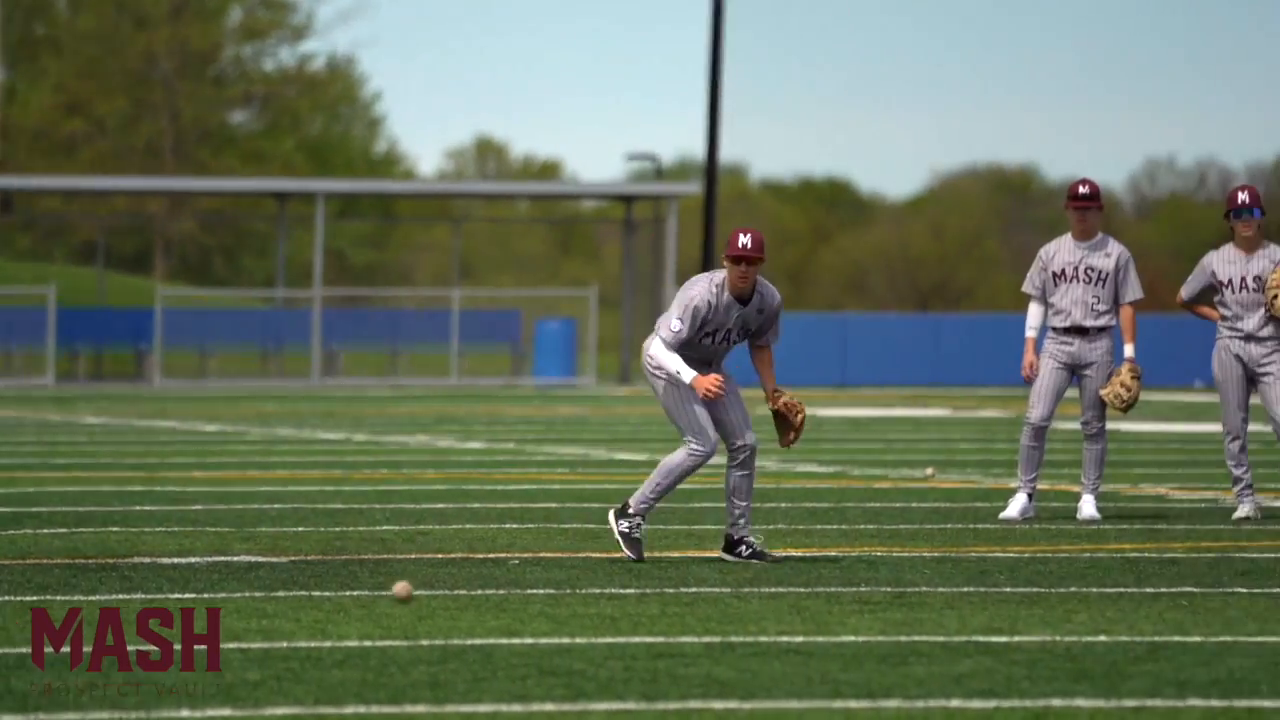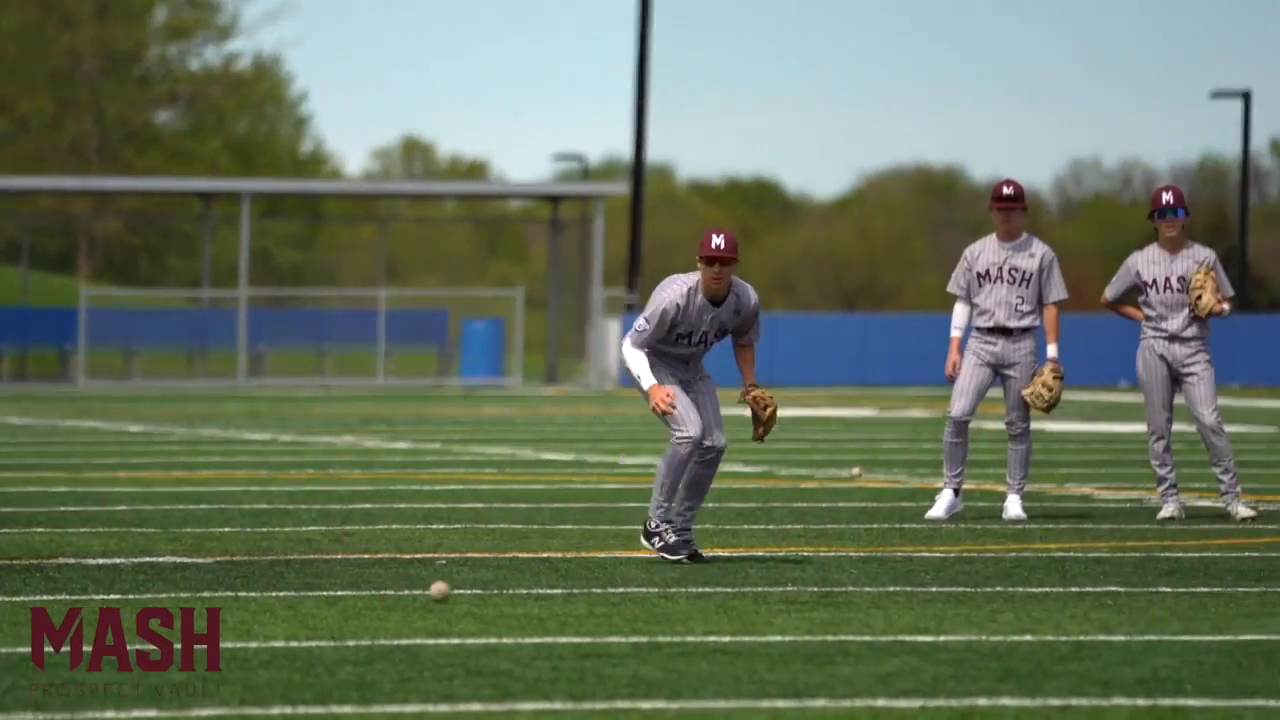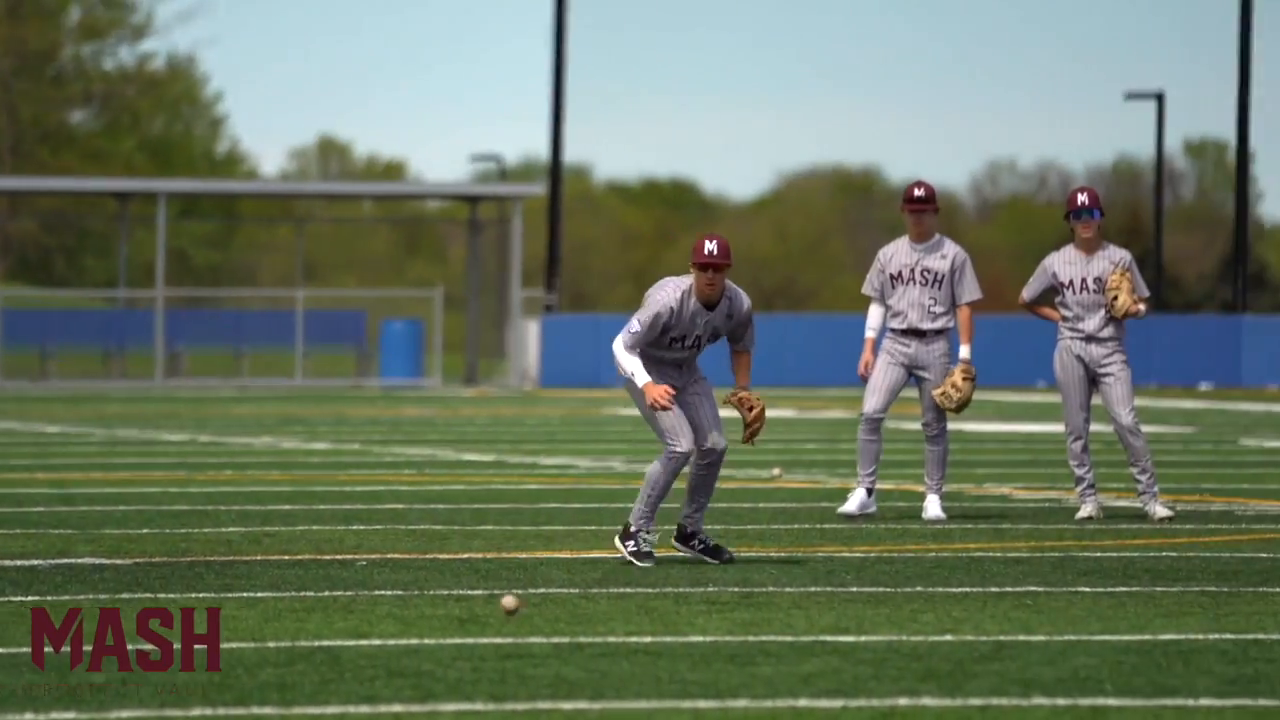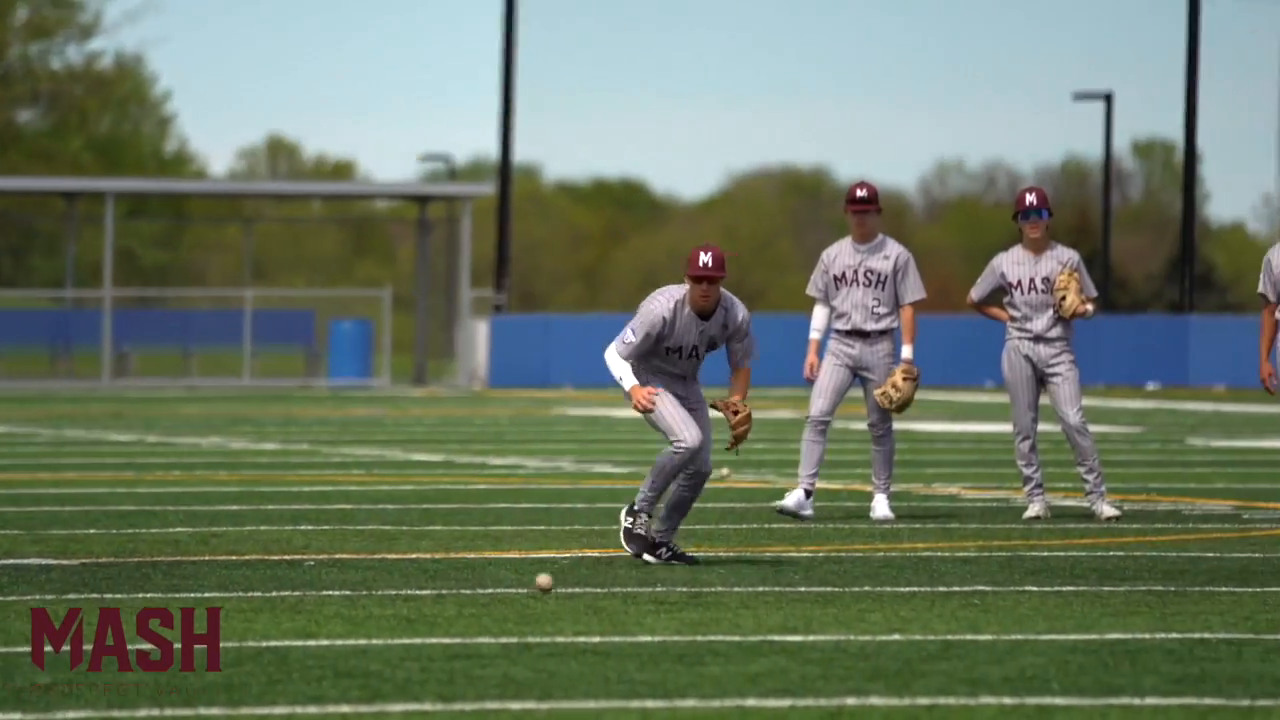
dt=0.1s
person 1, frame 1
left shoulder: (1117, 253)
right shoulder: (1050, 252)
left elbow: (1126, 306)
right elbow: (1037, 301)
left wrist: (1129, 355)
right wrist: (1029, 347)
left hip: (1098, 345)
right hip: (1057, 343)
left knee: (1094, 425)
right knee: (1036, 419)
left ankle: (1088, 498)
right ankle: (1024, 494)
person 1, frame 2
left shoulder: (1041, 254)
right shoulder: (975, 252)
left elbow: (1051, 307)
right elbow: (963, 301)
left wrist: (1052, 355)
right wrist: (954, 346)
left hip: (1021, 345)
right hip: (981, 342)
left knee: (1018, 424)
right knee: (957, 414)
left ankle: (1014, 497)
right ankle: (951, 491)
person 1, frame 3
left shoulder: (954, 254)
right shoulder: (888, 254)
left elbow: (964, 308)
right elbow: (877, 303)
left wrist: (965, 357)
right wrist: (868, 348)
left hip: (935, 346)
right hip: (895, 343)
left knee: (934, 426)
right knee: (870, 413)
left ankle: (933, 497)
right ankle: (864, 491)
person 1, frame 4
left shoulder: (897, 255)
right shoulder: (831, 255)
left elbow: (907, 307)
right elbow: (822, 304)
left wrist: (907, 356)
right wrist: (812, 349)
left hip: (879, 346)
right hip: (839, 344)
left knee: (880, 426)
right knee: (817, 416)
left ankle: (881, 496)
right ankle: (804, 493)
person 2, frame 1
right shoulder: (1214, 260)
right elbow: (1183, 299)
right wrist: (1217, 315)
left hip: (1266, 347)
right hip: (1229, 348)
right knee: (1234, 427)
person 2, frame 2
left shoulder: (1213, 260)
right shoulder: (1139, 261)
left elbow: (1225, 304)
right elbow: (1109, 299)
left wrist: (1217, 307)
right wrist: (1143, 316)
left hip: (1206, 349)
right hip: (1155, 349)
left knee: (1209, 422)
right knee: (1159, 428)
right ankle: (1169, 499)
person 2, frame 3
left shoulder: (1120, 257)
right shoulder: (1055, 261)
left elbow: (1141, 304)
right elbow: (1025, 300)
left wrist: (1130, 309)
right wrist: (1059, 316)
left hip: (1109, 348)
right hip: (1071, 349)
left knee: (1127, 422)
right knee: (1076, 428)
left ankle: (1150, 497)
right ankle: (1088, 499)
person 2, frame 4
left shoulder: (1068, 258)
right shoulder: (1004, 262)
left elbow: (1089, 304)
right elbow: (973, 300)
left wrist: (1079, 310)
right wrist: (1008, 317)
left hip: (1057, 349)
right hip: (1019, 349)
left knee: (1074, 422)
right knee: (1024, 428)
left ankle: (1097, 497)
right ankle: (1035, 499)
person 3, frame 1
left shoulder: (770, 299)
right shoulder: (700, 295)
left elbow: (761, 345)
right elbow: (658, 348)
left wrist: (772, 394)
right wrist: (695, 381)
left hip: (705, 365)
right hip: (668, 363)
left knee: (745, 443)
right knee: (701, 447)
left ankle: (738, 538)
right ankle: (632, 513)
person 3, frame 2
left shoulder: (747, 299)
right shoulder: (674, 296)
left elbow: (744, 342)
right elbow: (631, 345)
left wrist: (753, 391)
right wrist: (652, 388)
left hip: (689, 365)
right hip: (650, 360)
left knee: (713, 444)
right knee: (690, 434)
left ankle: (680, 530)
right ankle: (657, 524)
person 3, frame 3
left shoulder: (740, 304)
right shoulder: (667, 299)
left elbow: (741, 350)
right elbow: (622, 346)
right wrist: (646, 387)
left hip: (685, 370)
right hip: (645, 370)
left knee: (713, 447)
right knee: (681, 448)
left ankle: (691, 533)
right ankle: (634, 530)
person 3, frame 4
left shoulder: (736, 314)
right shoulder: (661, 309)
left elbow: (741, 367)
right elbow: (614, 354)
right wrist: (632, 390)
left hip: (685, 382)
right hip: (646, 378)
left knee: (699, 468)
right knee: (689, 441)
left ankle: (661, 542)
right ankle: (639, 512)
